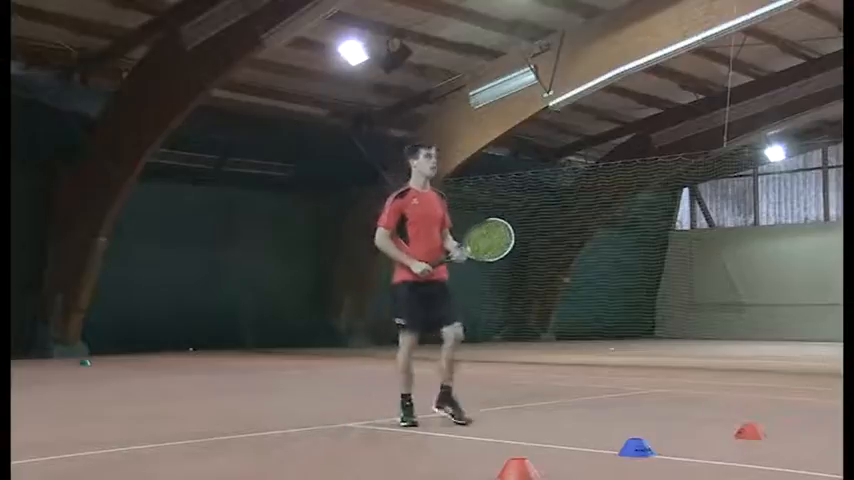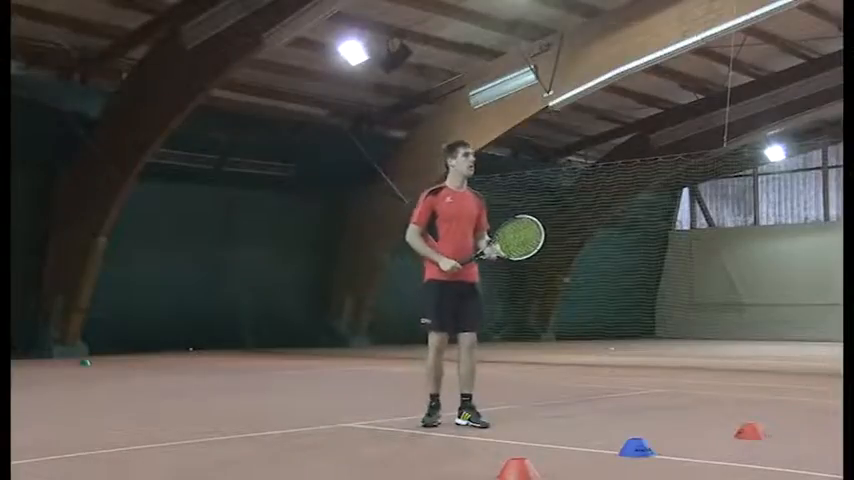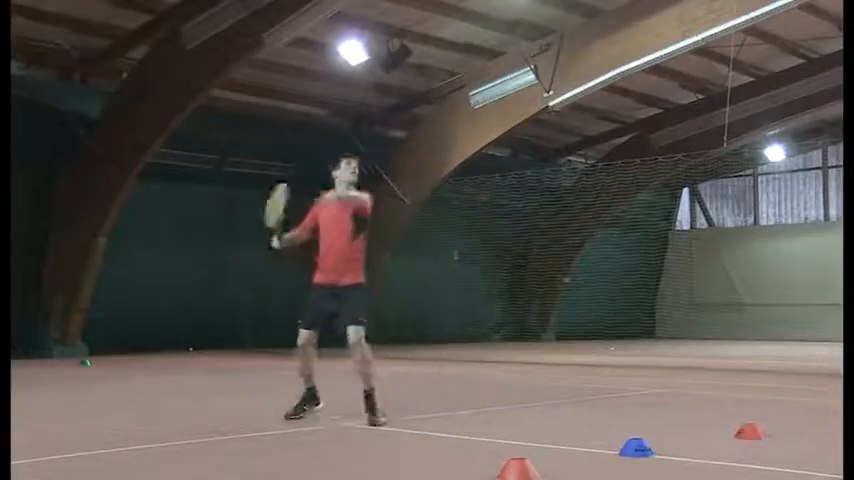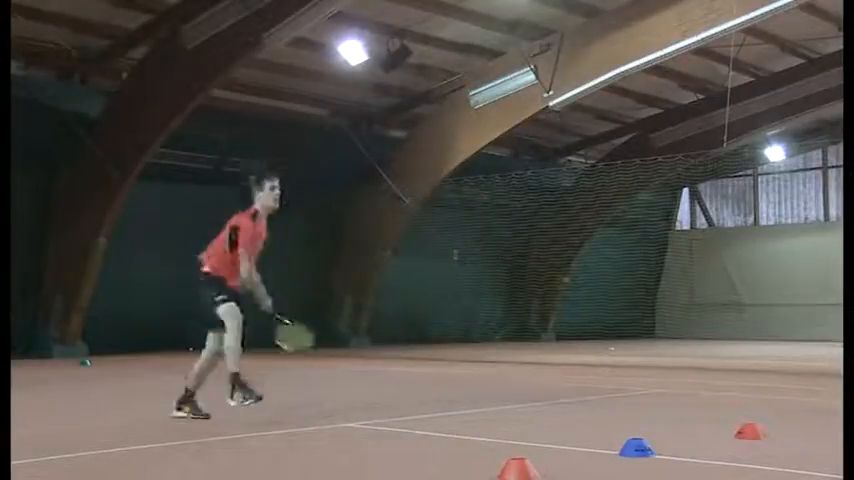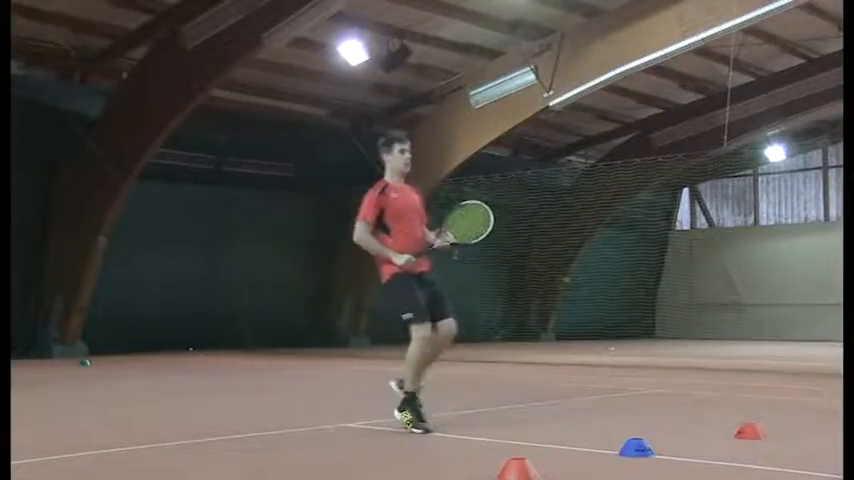
dt=1s
person 1, frame 1
left shoulder: (439, 199)
right shoulder: (400, 199)
right elbow: (381, 239)
left wrist: (454, 249)
right wrist: (412, 263)
left hip: (438, 280)
right hip: (409, 281)
left knee: (454, 335)
right knee: (408, 343)
left ankle: (445, 398)
right ankle: (406, 405)
person 1, frame 2
left shoulder: (476, 199)
right shoulder: (433, 196)
right elbow: (412, 236)
left wrist: (488, 248)
right wrist: (441, 260)
left hip: (468, 281)
right hip: (439, 280)
left knee: (468, 343)
right knee: (437, 343)
left ankle: (466, 408)
right ankle: (433, 405)
person 1, frame 3
left shoulder: (361, 202)
right shoulder: (320, 208)
left elbow: (361, 199)
right elbow: (301, 234)
left wrist: (341, 193)
right wrist: (282, 240)
left hip: (352, 286)
right hip: (322, 285)
left knee: (356, 339)
right knee: (304, 343)
left ankle: (370, 402)
right ankle: (311, 396)
person 1, frame 4
left shoulder: (260, 223)
right shoulder: (248, 224)
right elbow: (247, 271)
right wrist: (264, 298)
left hip: (228, 284)
right hip: (214, 279)
left knee: (216, 346)
right knee: (234, 319)
left ankle: (186, 401)
right ankle: (238, 387)
person 1, frame 5
left shoulder: (414, 194)
right shoulder: (377, 194)
right elbow: (359, 235)
left wrist: (436, 238)
right wrist: (392, 255)
left hip: (422, 271)
right hip: (397, 274)
left knee: (447, 331)
right knee: (421, 335)
left ankle: (407, 382)
right ankle: (409, 404)
